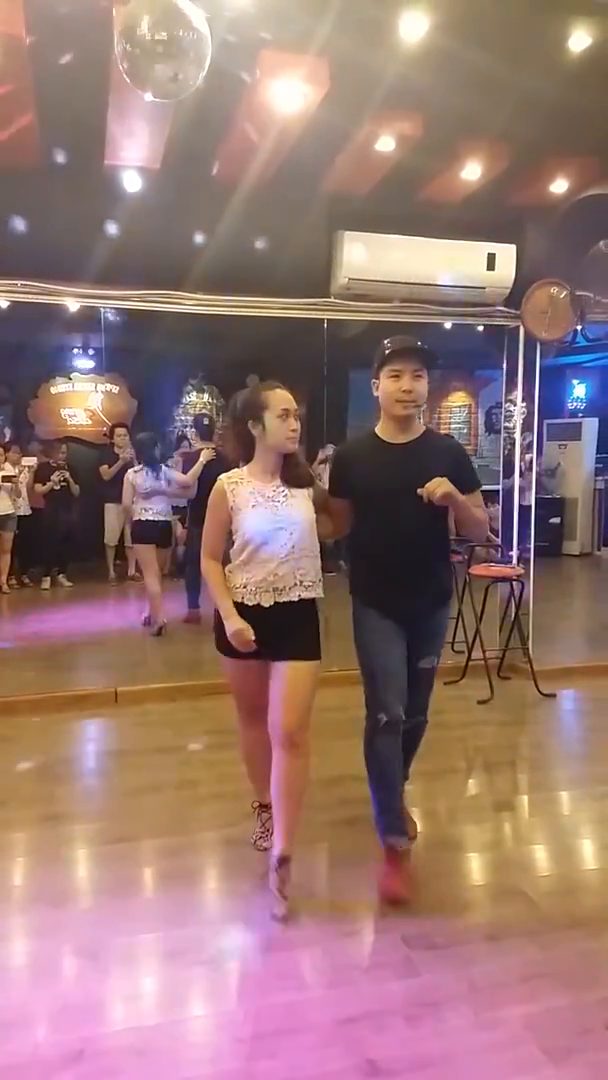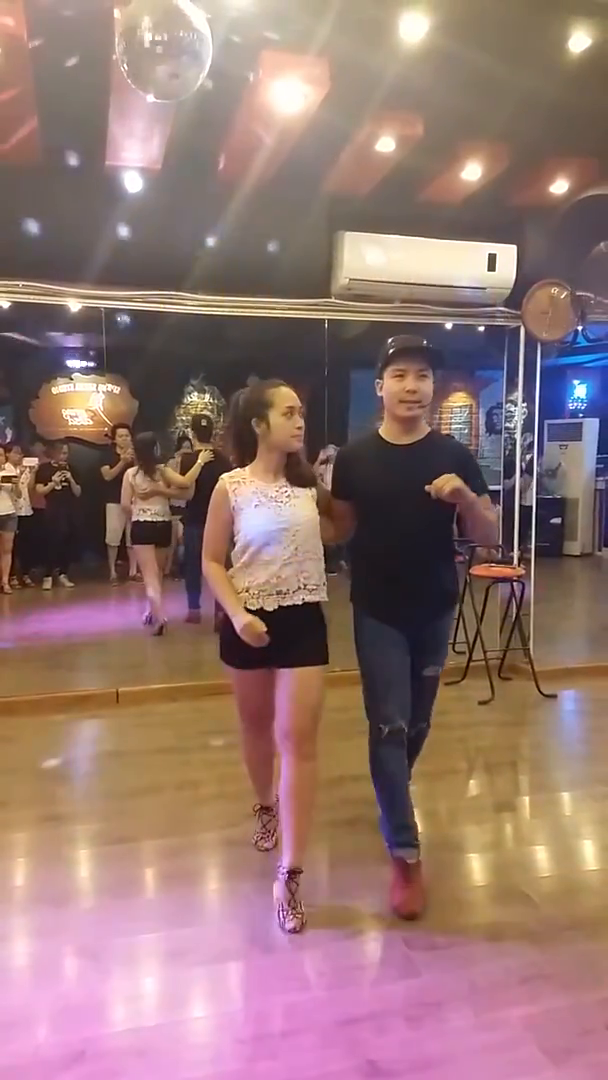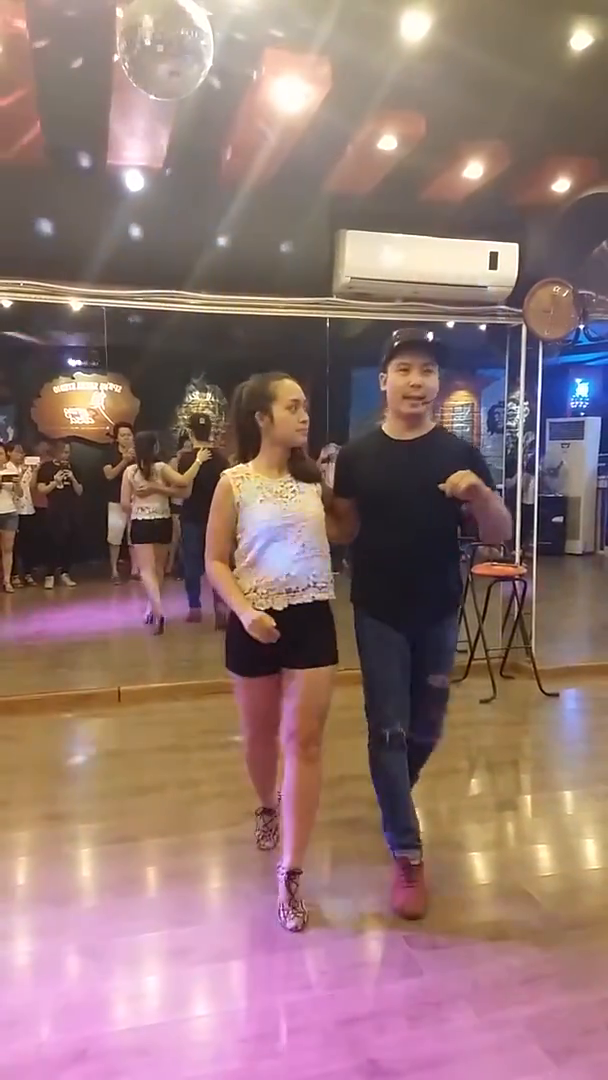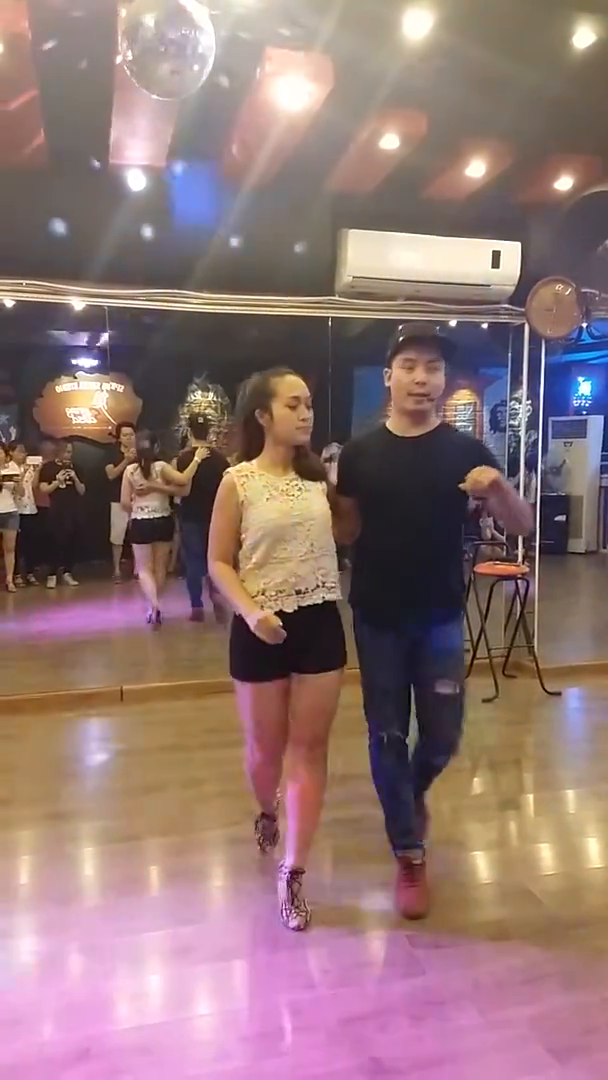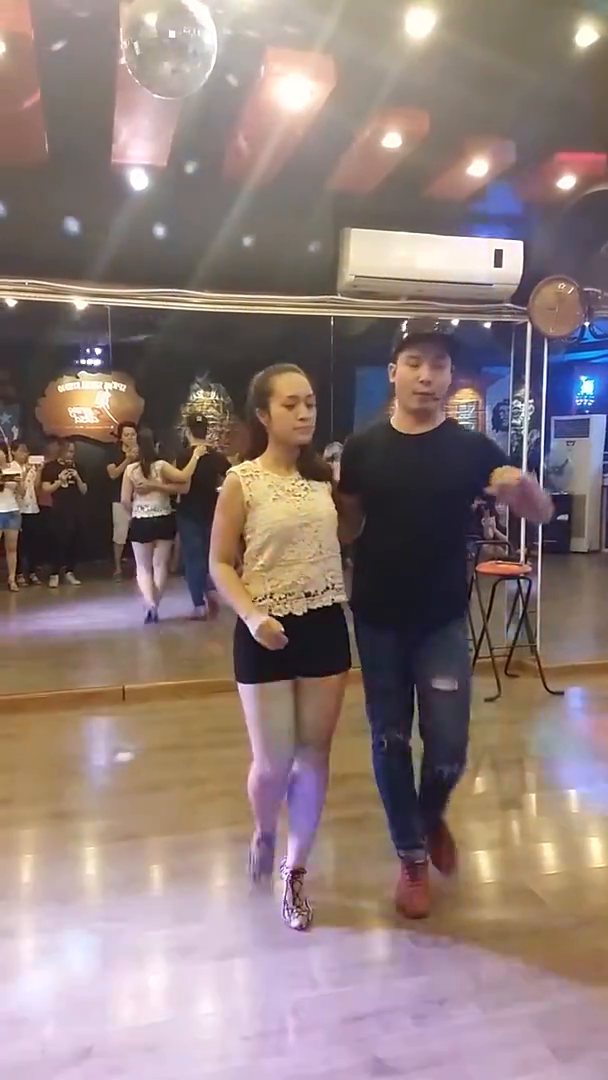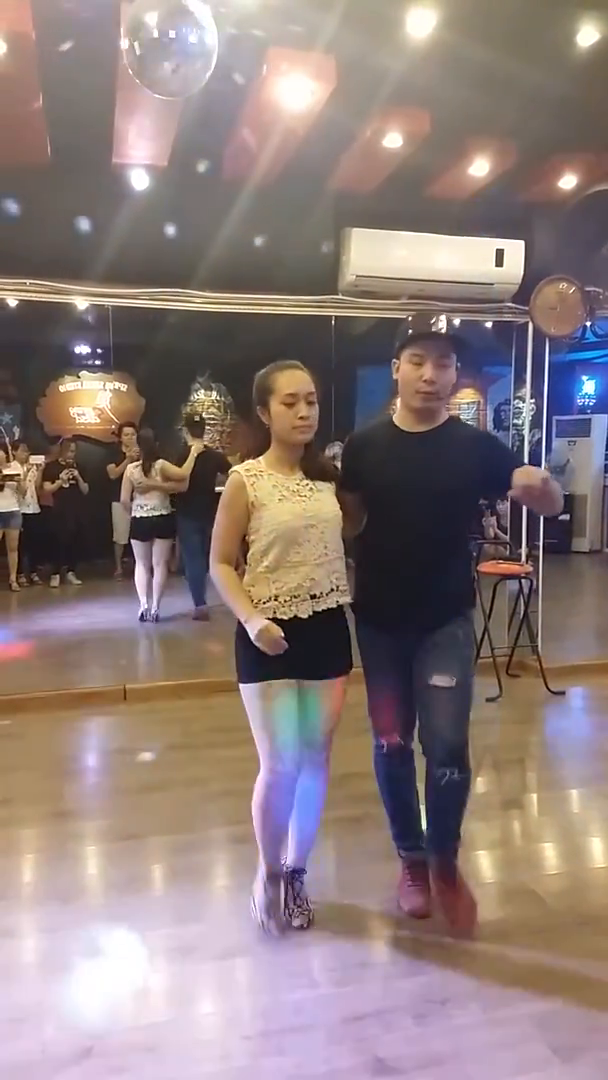
dt=0.1s
person 1, frame 1
left shoulder: (449, 455)
right shoulder: (351, 456)
left elbow: (479, 532)
right elbow: (339, 525)
left wrist: (454, 499)
left hip: (431, 603)
right hip: (375, 604)
left knee: (414, 714)
right knee: (387, 715)
left ankle: (394, 795)
right ankle: (395, 844)
person 1, frame 2
left shoulder: (454, 456)
right shoulder: (354, 458)
left elbow: (488, 535)
right elbow: (341, 527)
left wrist: (464, 497)
left hip: (435, 609)
right hip: (377, 611)
left knee: (417, 722)
right knee: (390, 726)
left ankle: (394, 802)
right ankle: (405, 858)
person 1, frame 3
left shoulder: (459, 454)
right shoulder: (357, 455)
left elbow: (500, 534)
right elbow: (345, 528)
left wrist: (479, 494)
left hip: (439, 613)
right hip: (377, 612)
left knee: (426, 728)
right knee: (388, 731)
left ankle: (398, 788)
right ankle: (406, 856)
person 1, frame 4
left shoulder: (466, 450)
right shoulder: (360, 452)
left elbow: (522, 526)
left wrist: (499, 488)
left hip: (441, 615)
right hip: (376, 614)
left knee: (442, 739)
right knee: (387, 736)
left ankle: (413, 794)
right ankle: (409, 856)
person 1, frame 5
left shoulder: (472, 448)
right shoulder: (362, 449)
left elbow: (539, 511)
left wrist: (523, 488)
left hip: (444, 619)
right hip: (378, 618)
left knee: (448, 745)
right knee: (390, 741)
left ankle: (432, 815)
right ankle: (410, 856)
person 1, frame 6
left shoulder: (476, 446)
right shoulder: (363, 446)
left elbow: (551, 508)
right elbow: (349, 520)
left wrist: (540, 484)
left hip: (447, 618)
right hip: (379, 618)
left knee: (447, 747)
right knee: (392, 744)
left ankle: (447, 861)
right ankle: (414, 860)
person 2, frame 1
left shoulder: (306, 484)
right shoulder: (228, 487)
right elbow: (210, 559)
right wrist: (227, 615)
left hip: (297, 617)
right hip: (244, 619)
left knee: (290, 735)
right knee: (253, 720)
left ankle: (281, 860)
right ankle: (264, 804)
person 2, frame 2
left shoulder: (309, 484)
right shoulder: (230, 487)
right elbow: (212, 562)
right wrist: (236, 614)
left hip: (303, 621)
right hip: (248, 623)
left knee: (298, 742)
right knee: (256, 727)
left ankle: (290, 873)
right ankle: (266, 805)
person 2, frame 3
left shoulder: (313, 480)
right shoulder: (233, 483)
left elbow: (337, 535)
right elbow: (215, 561)
right wrist: (244, 611)
left hip: (312, 621)
right hip: (255, 626)
left knee: (304, 745)
right knee: (260, 738)
left ankle: (290, 873)
right ankle: (267, 805)
person 2, frame 4
left shoulder: (318, 477)
right shoulder: (237, 481)
left elbow: (341, 536)
right elbow: (218, 562)
right wrist: (250, 611)
left hip: (319, 623)
right hip: (260, 628)
left knee: (310, 749)
right knee: (266, 749)
left ankle: (293, 873)
right ankle: (266, 810)
person 2, frame 5
left shoulder: (324, 476)
right shoulder: (242, 481)
left elbow: (348, 535)
right elbow: (221, 563)
right wrist: (251, 616)
left hip: (325, 626)
right hip: (265, 631)
left knee: (314, 755)
right knee: (273, 759)
left ankle: (296, 870)
right ankle: (264, 832)
person 2, frame 6
left shoulder: (328, 475)
right shoulder: (245, 479)
left elbow: (351, 536)
right elbow: (221, 564)
right wrist: (251, 618)
left hip: (328, 628)
right hip: (268, 634)
left knee: (314, 757)
right knee: (280, 765)
left ankle: (296, 870)
right ankle: (268, 868)
